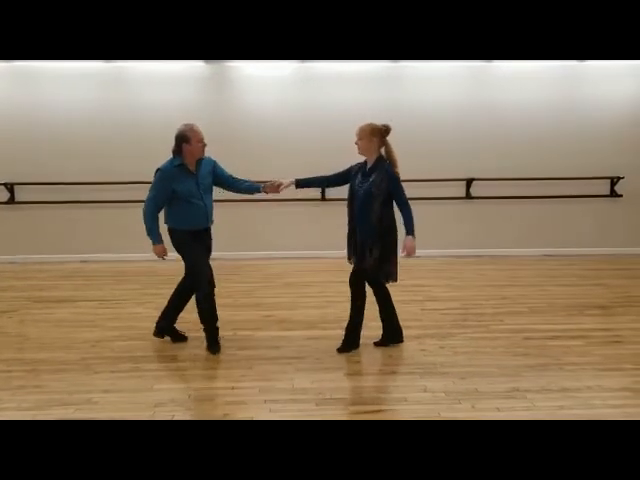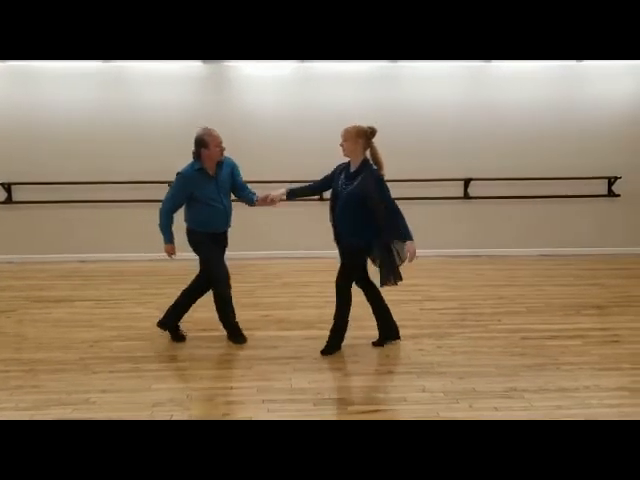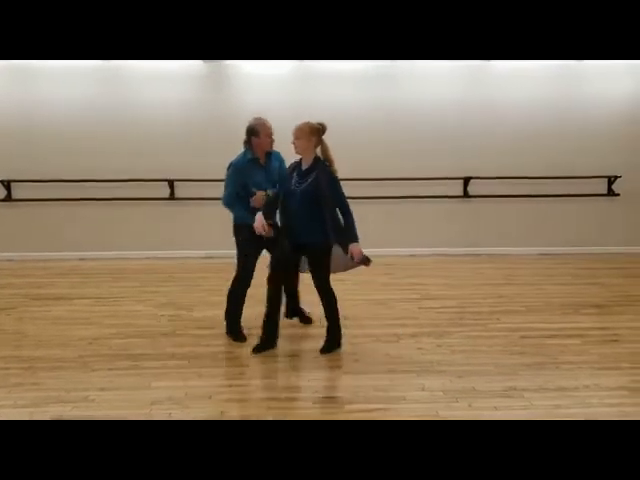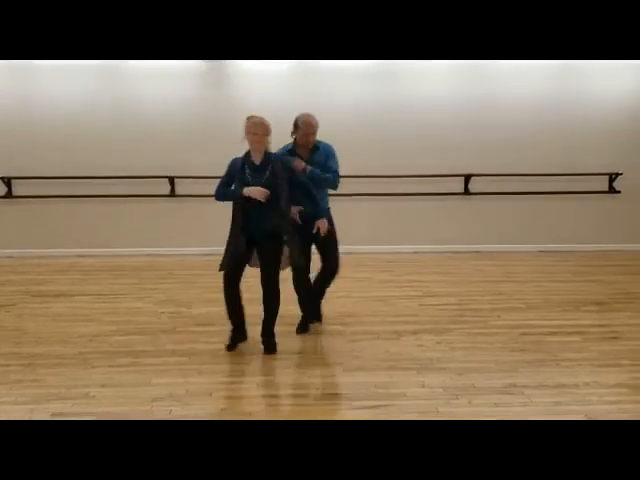
dt=0.4s
person 1, frame 1
left shoulder: (387, 172)
right shoulder: (357, 170)
left elbow: (403, 204)
right elbow: (328, 181)
left wrist: (410, 234)
right wrist: (295, 182)
left hip: (379, 239)
right hip: (363, 238)
left knee: (357, 282)
right knee: (375, 283)
left ankle: (352, 338)
right ankle: (393, 333)
person 1, frame 2
left shoulder: (372, 176)
right shoulder: (341, 170)
left elbow: (391, 209)
right elbow: (316, 187)
left wrist: (407, 239)
right wrist: (287, 193)
left hip: (360, 241)
right hip: (344, 240)
left knee: (343, 285)
right knee: (363, 284)
left ankle: (336, 340)
right ankle: (388, 330)
person 1, frame 3
left shoulder: (325, 173)
right shoulder: (291, 170)
left elbow: (342, 206)
right elbow: (276, 198)
left wrist: (352, 240)
right wrist: (261, 214)
left hip: (317, 240)
right hip: (290, 238)
left knee: (323, 286)
right knee: (274, 281)
left ankle: (333, 337)
right ankle: (269, 337)
person 1, frame 4
left shoulder: (279, 164)
right shoulder: (237, 164)
left elbow: (304, 187)
right elbow: (219, 193)
left wrist: (320, 213)
right wrist: (245, 191)
left hip: (271, 233)
right hip: (243, 233)
left knee: (270, 284)
right knee: (230, 280)
left ankle: (269, 336)
right ankle: (238, 330)
person 2, frame 1
left shoulder: (208, 164)
right shoulder: (167, 173)
left elbow: (231, 183)
right elbow: (151, 209)
left wrist: (261, 188)
right wrist: (156, 240)
left hip: (204, 233)
right hip: (183, 234)
left knee: (192, 279)
right knee: (205, 279)
left ankle: (164, 324)
right ankle: (211, 331)
person 2, frame 2
left shoulder: (229, 166)
right shoulder: (188, 176)
left elbow: (241, 190)
right elbow: (167, 208)
left wrist: (254, 199)
right wrist: (168, 240)
left hip: (221, 234)
right hip: (201, 236)
left knee: (206, 280)
right knee: (220, 279)
left ankle: (170, 319)
right ankle: (231, 327)
person 2, frame 3
left shoulder: (276, 158)
right shoulder: (239, 166)
right elbow: (229, 200)
left wrist: (269, 195)
right wrist: (252, 221)
right hip: (247, 228)
right knee: (244, 276)
left ankle: (293, 307)
right ankle: (232, 324)
person 2, frame 4
left shoulder: (326, 150)
right shoulder: (282, 156)
left elbow: (334, 181)
left wrist: (307, 170)
right wrist: (289, 206)
left hip: (322, 216)
right hip: (296, 220)
left knee: (332, 264)
left ankle: (314, 302)
right ankle: (308, 313)
